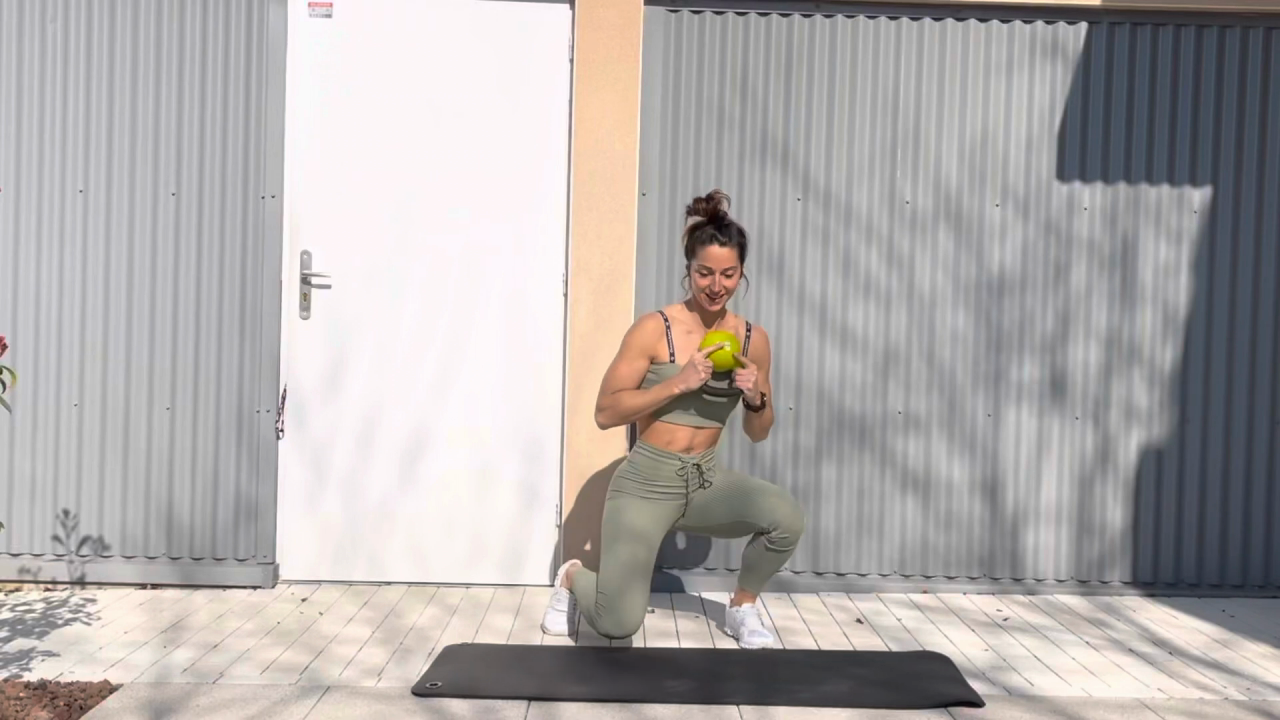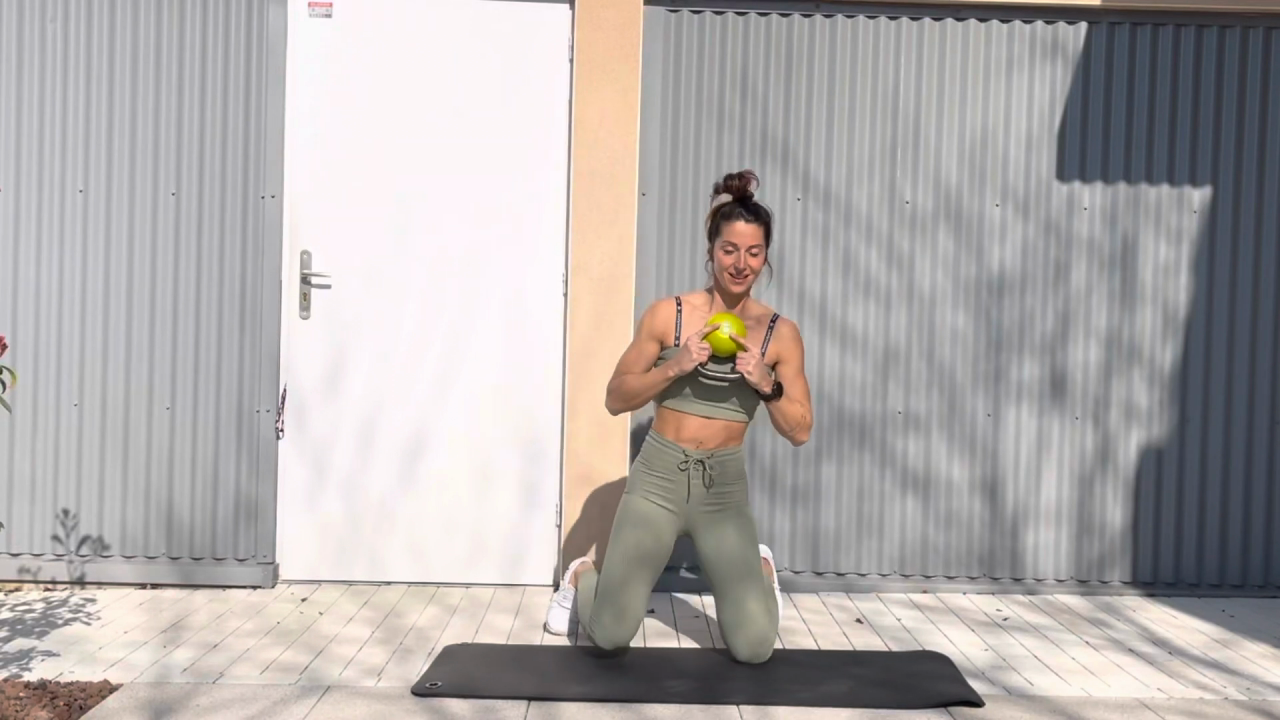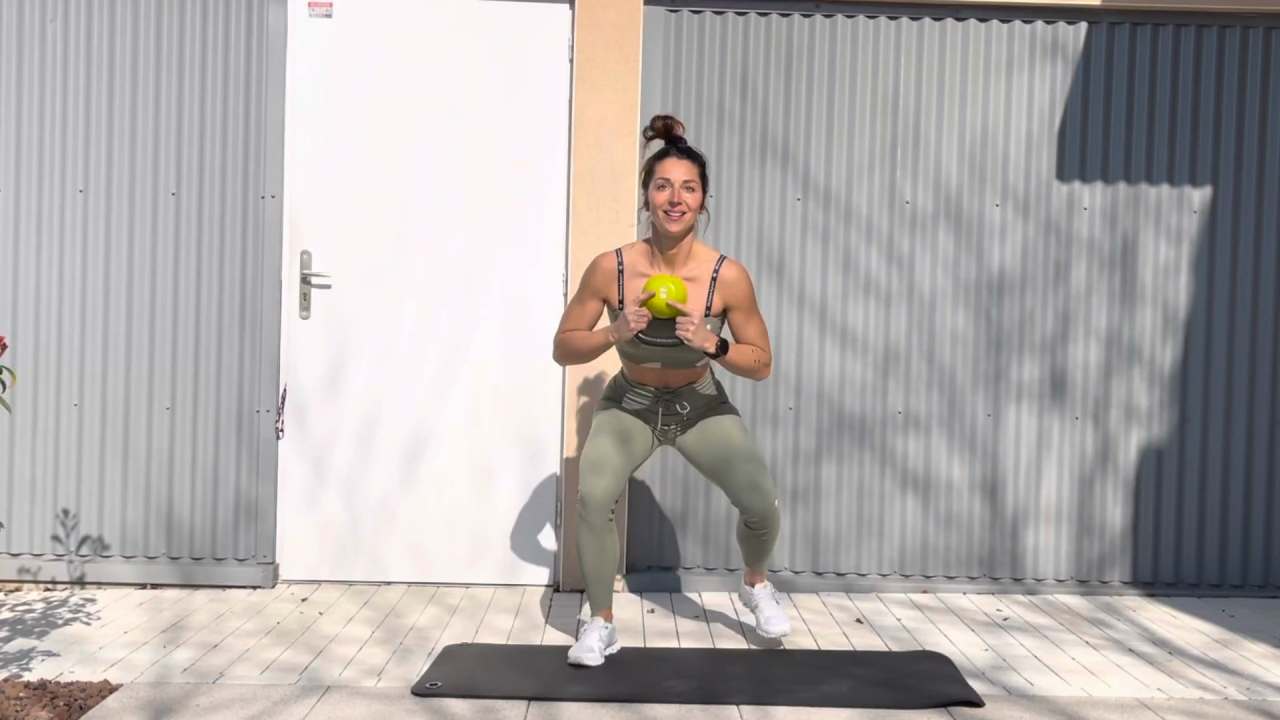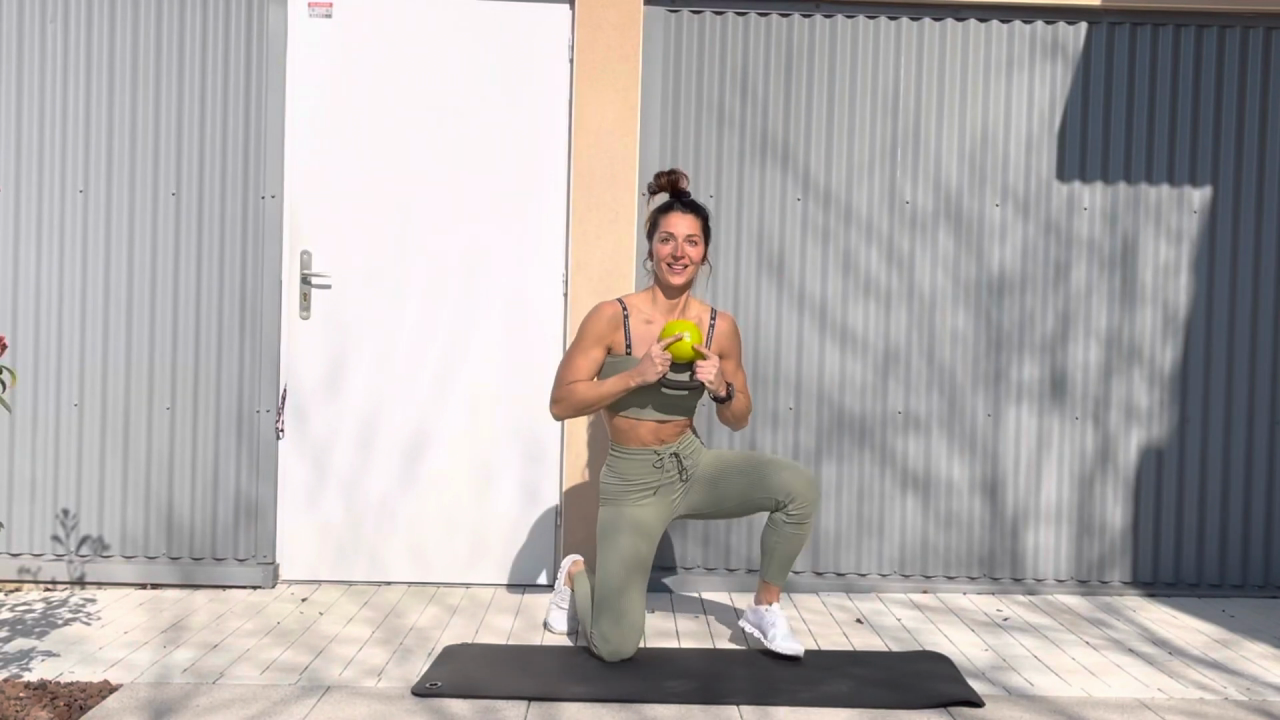
dt=1s
person 1, frame 1
left shoulder: (753, 340)
right shoulder: (653, 330)
left elbow: (759, 432)
right elbow: (605, 413)
left wrist: (757, 397)
right wrist: (677, 383)
left hip: (706, 480)
right hip: (643, 483)
left knee: (787, 517)
right knee: (619, 623)
left ankle: (741, 607)
right ankle: (574, 579)
person 1, frame 2
left shoulder: (781, 332)
right shoulder: (667, 314)
left elbow: (800, 431)
right elbow: (616, 399)
left wrist: (768, 384)
right wrist: (675, 367)
left hip: (724, 488)
right hip: (658, 476)
left knee: (754, 648)
right knee: (610, 635)
left ankle: (759, 569)
right ankle: (584, 579)
person 1, frame 3
left shoulder: (728, 276)
right shoulder: (609, 268)
left elbow: (760, 363)
right elbow: (563, 348)
left wrist: (713, 345)
right wrist: (616, 332)
left hip: (700, 404)
right hip: (629, 401)
left knee: (761, 501)
right knee: (594, 495)
left ankle: (755, 582)
right ankle: (600, 624)
person 1, frame 4
left shoulder: (720, 327)
right shoulder: (609, 317)
left elbow: (740, 418)
right elbow: (560, 403)
left wrist: (721, 388)
right wrist: (634, 374)
left hip: (692, 468)
right hip: (630, 482)
left knee: (800, 486)
right knee: (615, 647)
left ankle: (763, 609)
right ankle: (576, 577)
